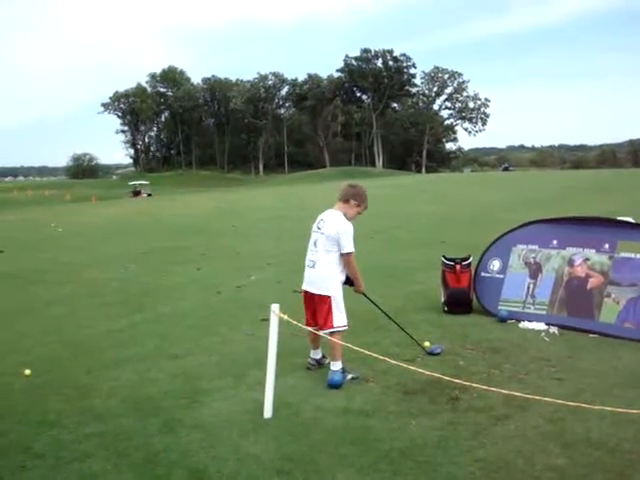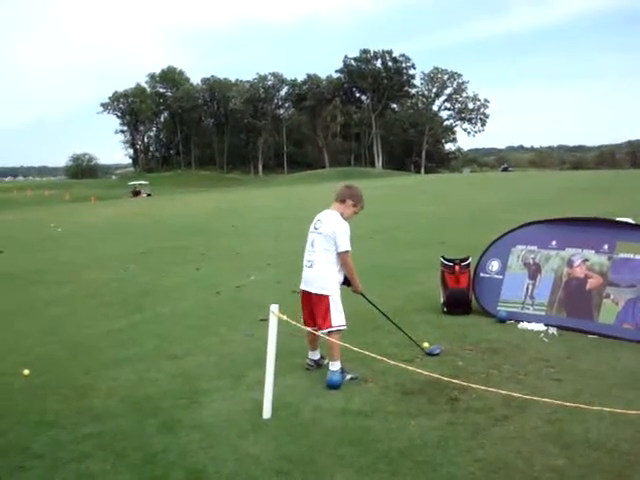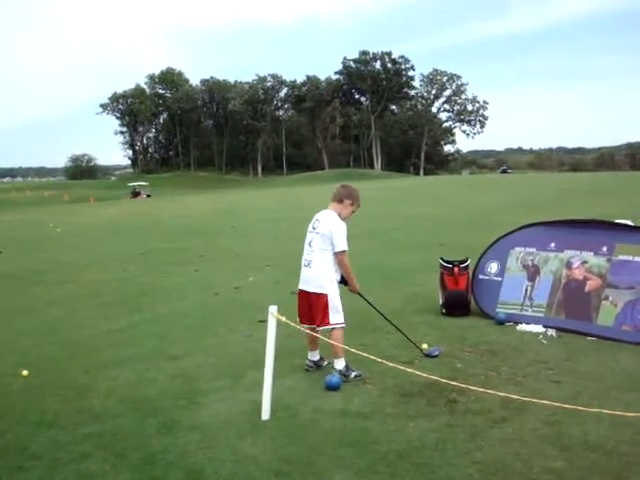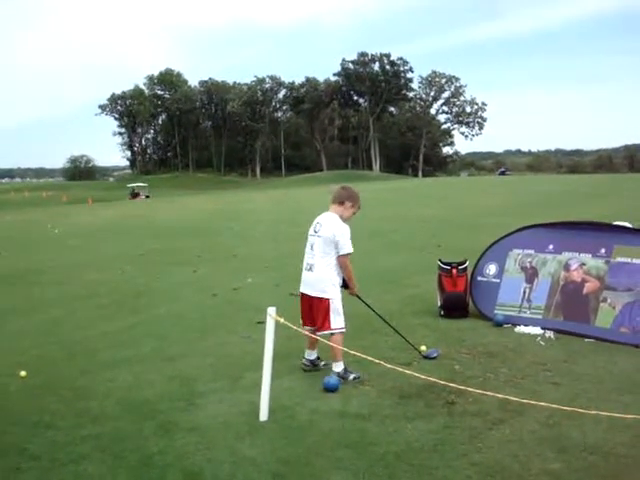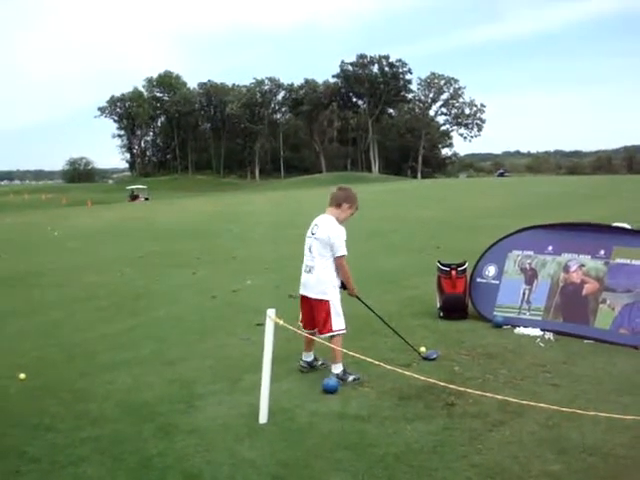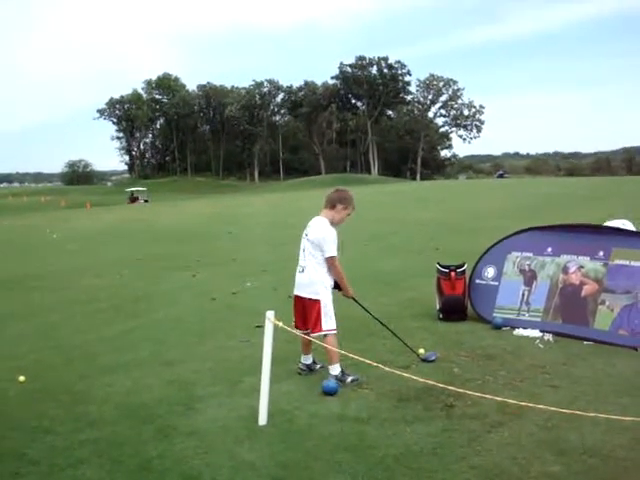
dt=0.2s
person 1, frame 1
left shoulder: (322, 217)
right shoulder: (344, 225)
right elbow: (348, 260)
left wrist: (347, 277)
right wrist: (358, 283)
left hip: (311, 280)
right hip: (327, 283)
left knee: (315, 323)
right knee: (336, 327)
left ankle: (315, 357)
right ankle: (336, 370)
person 1, frame 2
left shoulder: (319, 218)
right shoulder: (340, 224)
right elbow: (345, 259)
left wrist: (346, 278)
right wrist: (355, 283)
left hip: (309, 280)
right hip: (325, 284)
left knee: (314, 324)
right knee: (335, 327)
left ankle: (314, 358)
right ankle: (335, 370)
person 1, frame 3
left shoulder: (317, 218)
right shoulder: (337, 224)
right elbow: (341, 259)
left wrist: (345, 279)
right wrist: (353, 283)
left hip: (307, 280)
right hip: (324, 283)
left knee: (312, 323)
right knee: (336, 324)
left ankle: (313, 359)
right ankle: (340, 367)
person 1, frame 4
left shoulder: (318, 221)
right shoulder: (340, 228)
right elbow: (344, 262)
left wrist: (346, 283)
right wrist: (352, 286)
left hip: (308, 282)
right hip: (325, 286)
left knee: (312, 325)
right knee: (335, 328)
left ankle: (310, 358)
right ankle: (338, 369)
person 1, frame 5
left shoulder: (316, 222)
right shoulder: (336, 229)
right elbow: (340, 264)
left wrist: (345, 284)
right wrist: (351, 287)
left hip: (309, 284)
right hip: (324, 288)
left knee: (311, 326)
right knee: (335, 330)
left ankle: (307, 359)
right ankle: (338, 371)
person 1, frame 6
left shoulder: (313, 224)
right shoulder: (327, 231)
right elbow: (333, 265)
left wrist: (338, 283)
right wrist: (346, 288)
left hip: (303, 285)
right hip: (317, 288)
left knee: (307, 328)
right knee: (328, 330)
left ankle: (306, 362)
right ankle: (336, 372)
